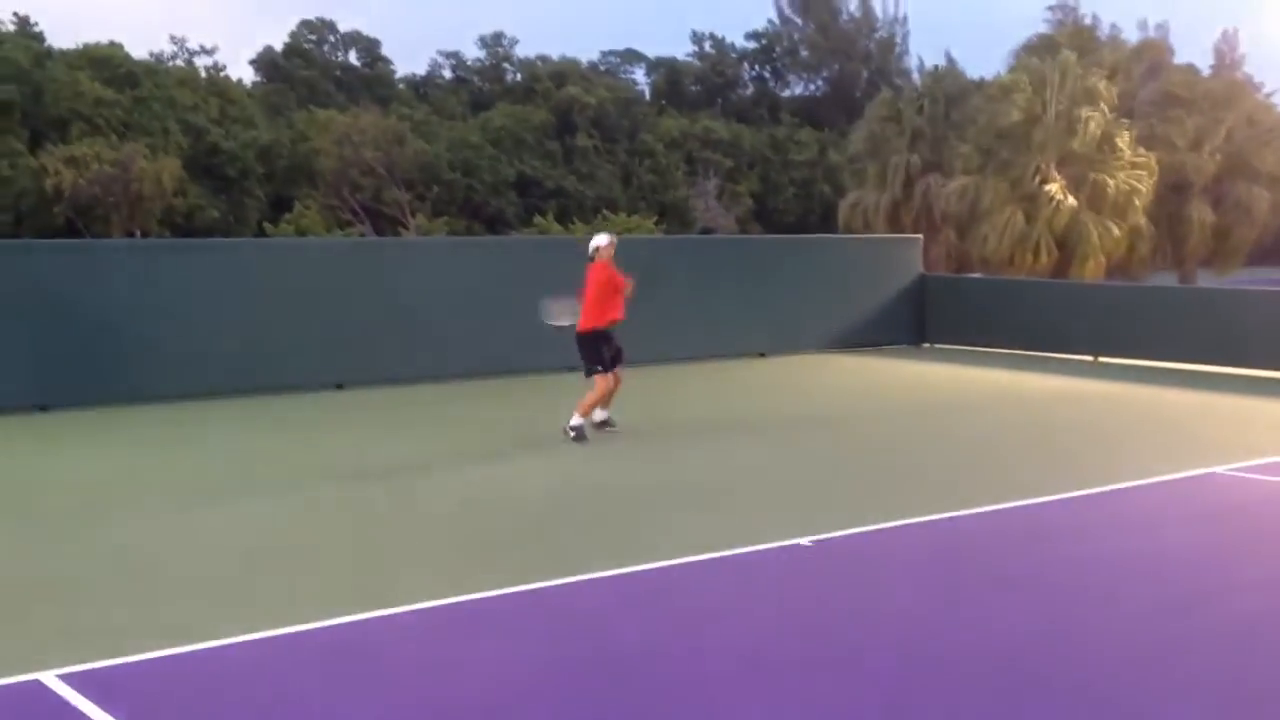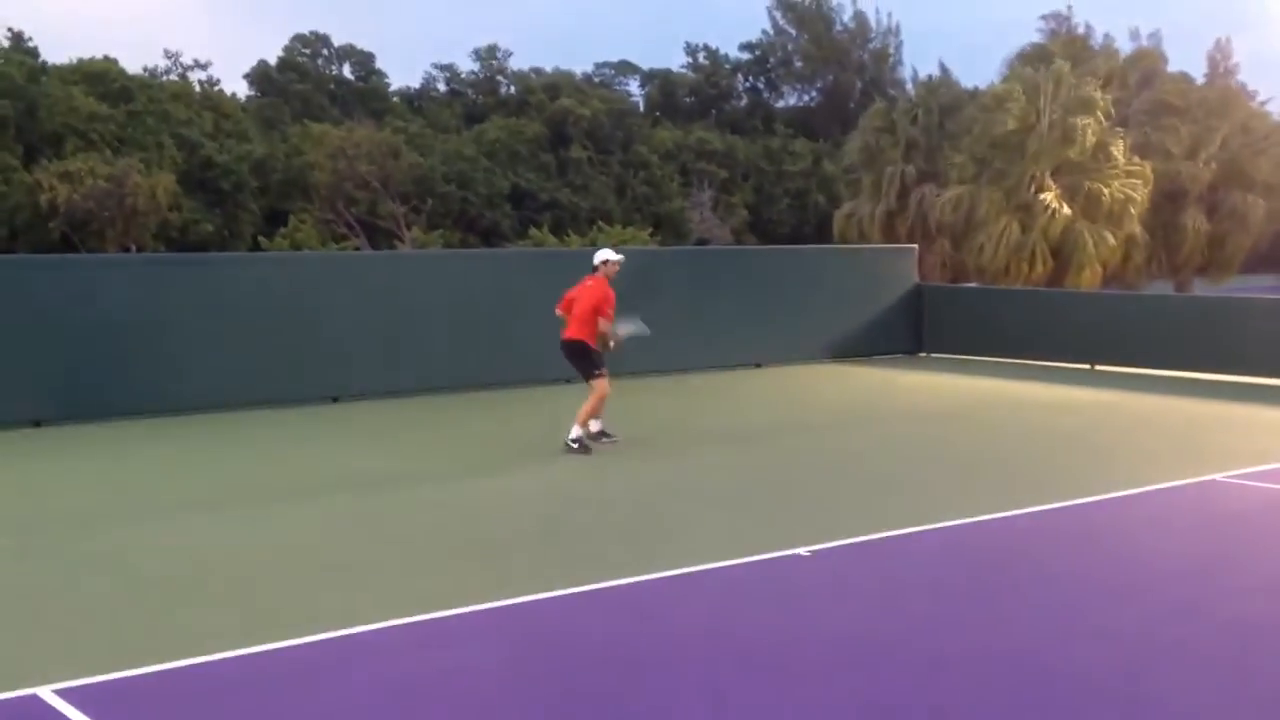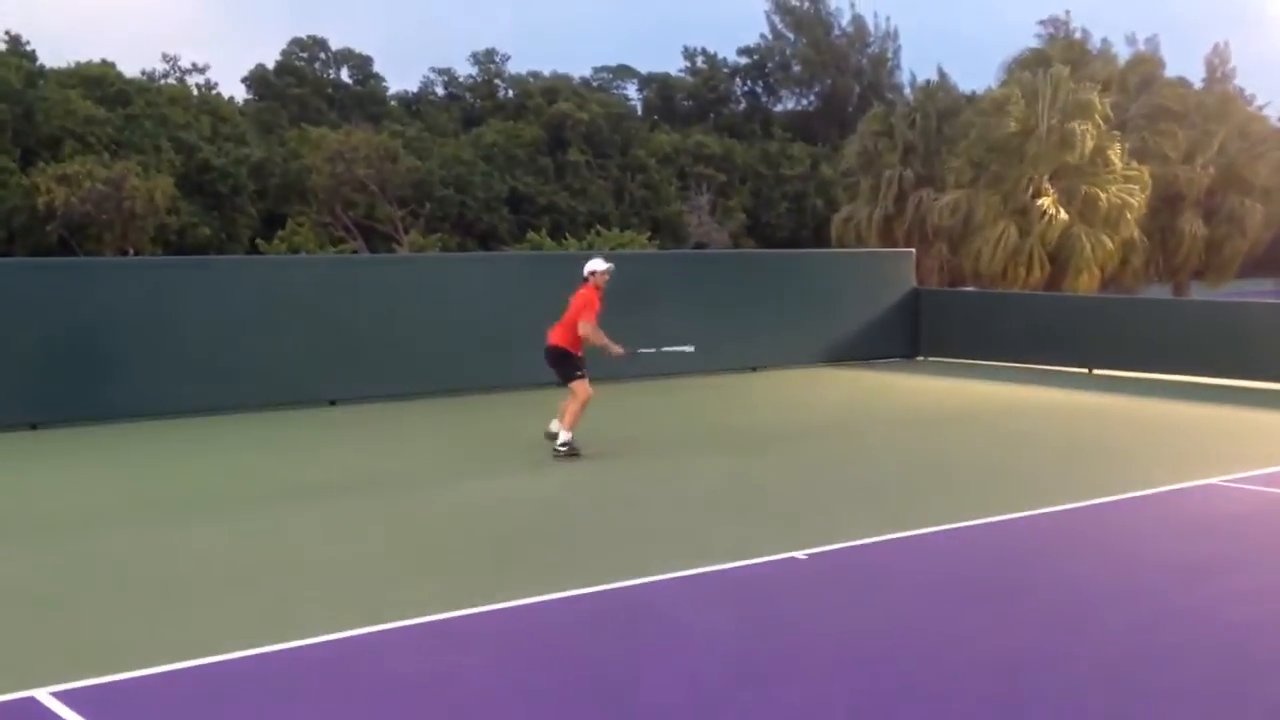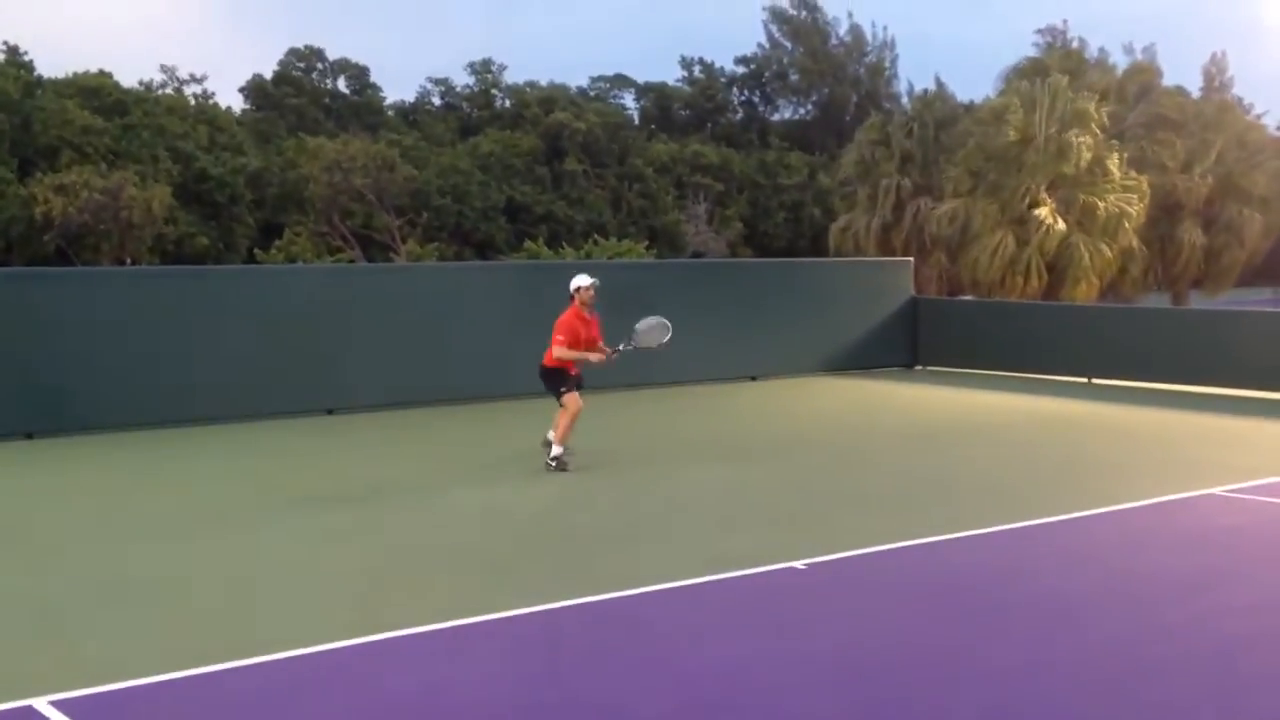
dt=0.2s
person 1, frame 1
left shoulder: (597, 273)
right shoulder: (605, 271)
right elbow: (627, 289)
right wrist: (628, 284)
left hip: (602, 333)
right hip: (592, 335)
left knee: (614, 378)
right knee: (603, 386)
left ankle: (601, 417)
right ankle: (574, 424)
person 1, frame 2
left shoulder: (585, 284)
right shoulder: (606, 291)
left elbow: (560, 311)
right elbow: (603, 327)
right wrist: (609, 341)
left hip: (576, 340)
right hip: (578, 344)
left knee: (602, 382)
right knee: (602, 391)
left ankle: (595, 429)
right ankle: (574, 438)
person 1, frame 3
left shoulder: (584, 294)
right shoulder: (590, 299)
right elbow: (585, 331)
left wrist: (605, 340)
right wrist: (610, 346)
left hip: (567, 349)
right hip: (560, 350)
left knee: (578, 392)
right knee: (584, 394)
left ankle: (555, 429)
right ankle: (562, 443)
person 1, frame 4
left shoulder: (592, 317)
right shoulder: (568, 320)
left elbow: (596, 342)
right elbow: (557, 352)
left wrist: (605, 351)
right wrist: (589, 356)
left hip: (570, 369)
right hip: (553, 369)
left knee: (572, 406)
right knee: (574, 407)
left ankle: (551, 439)
right ankle: (554, 456)
